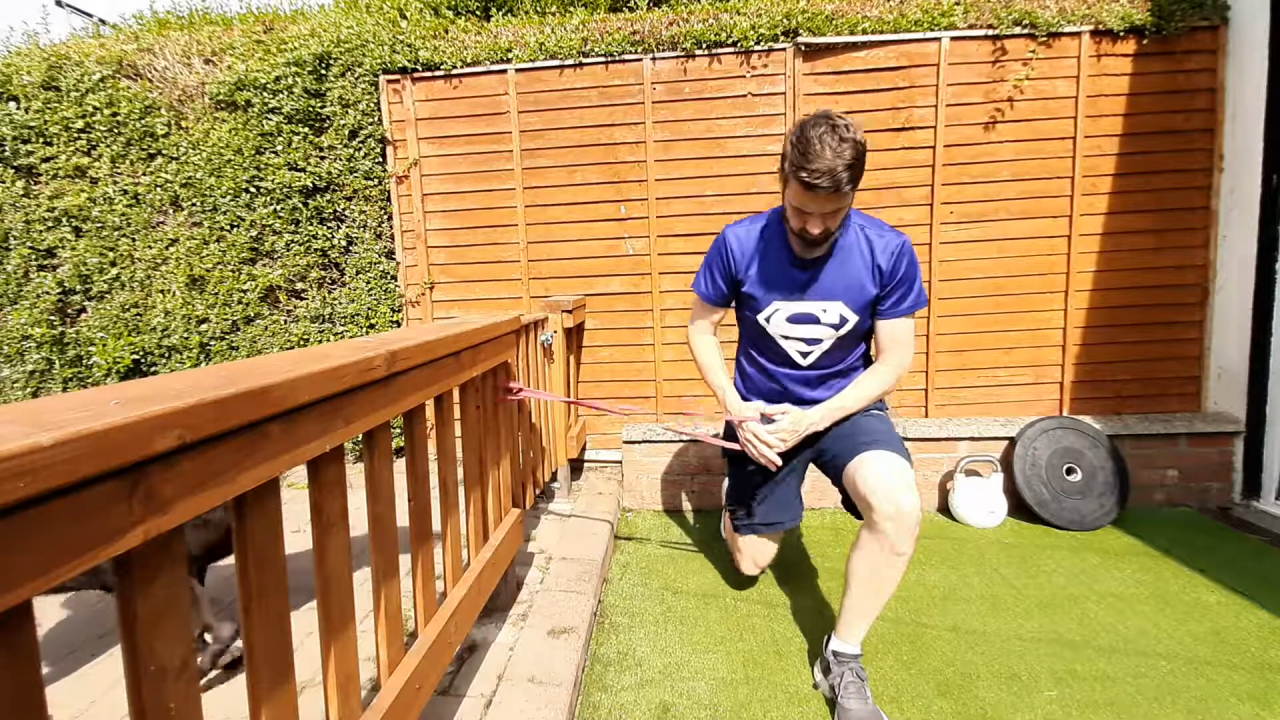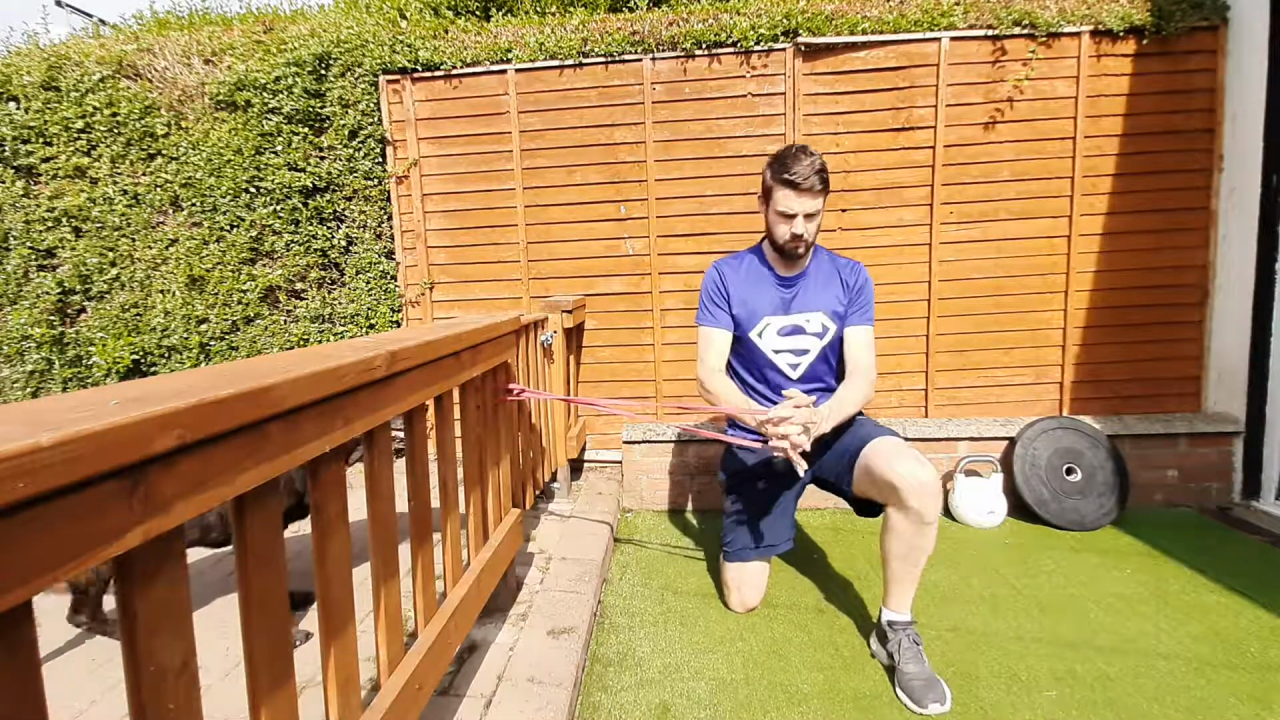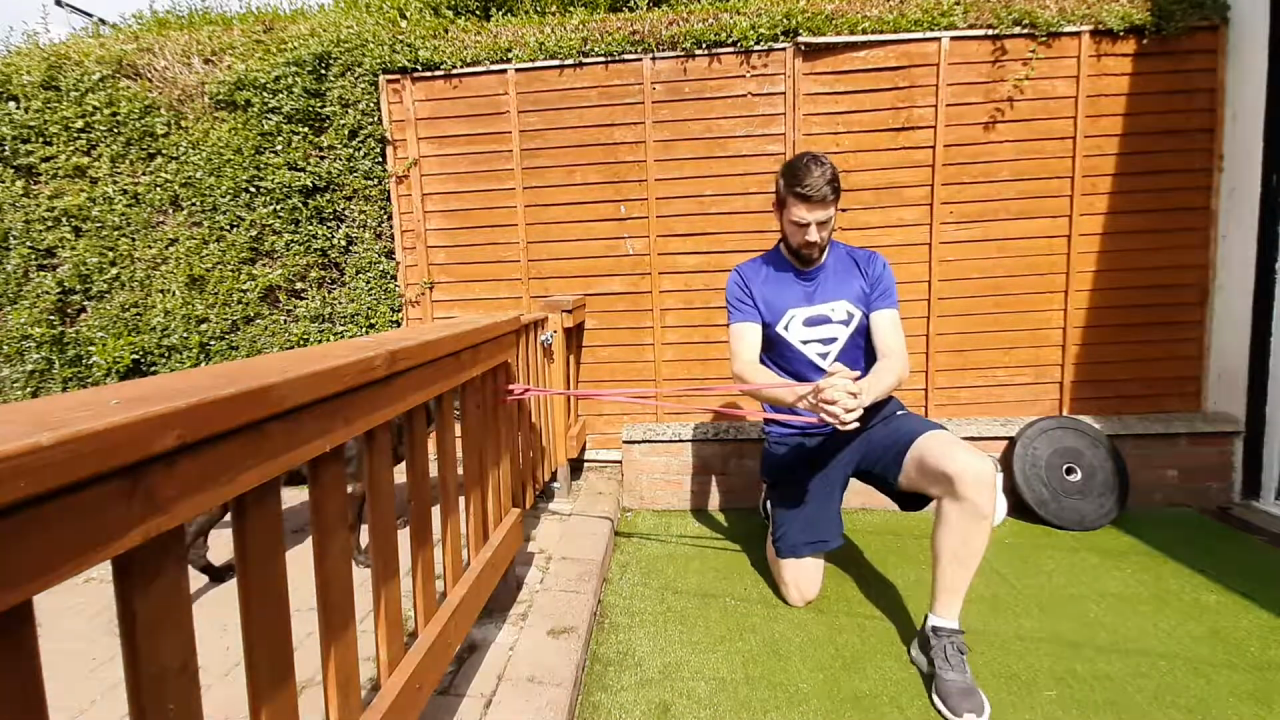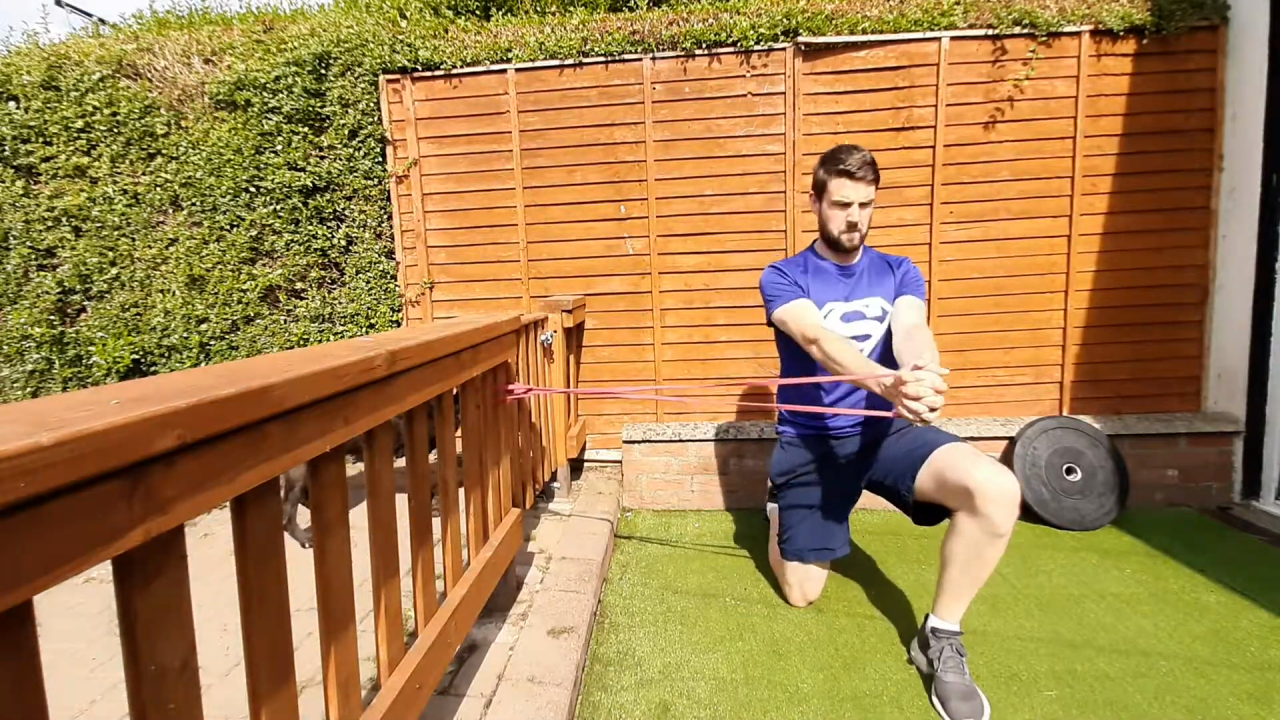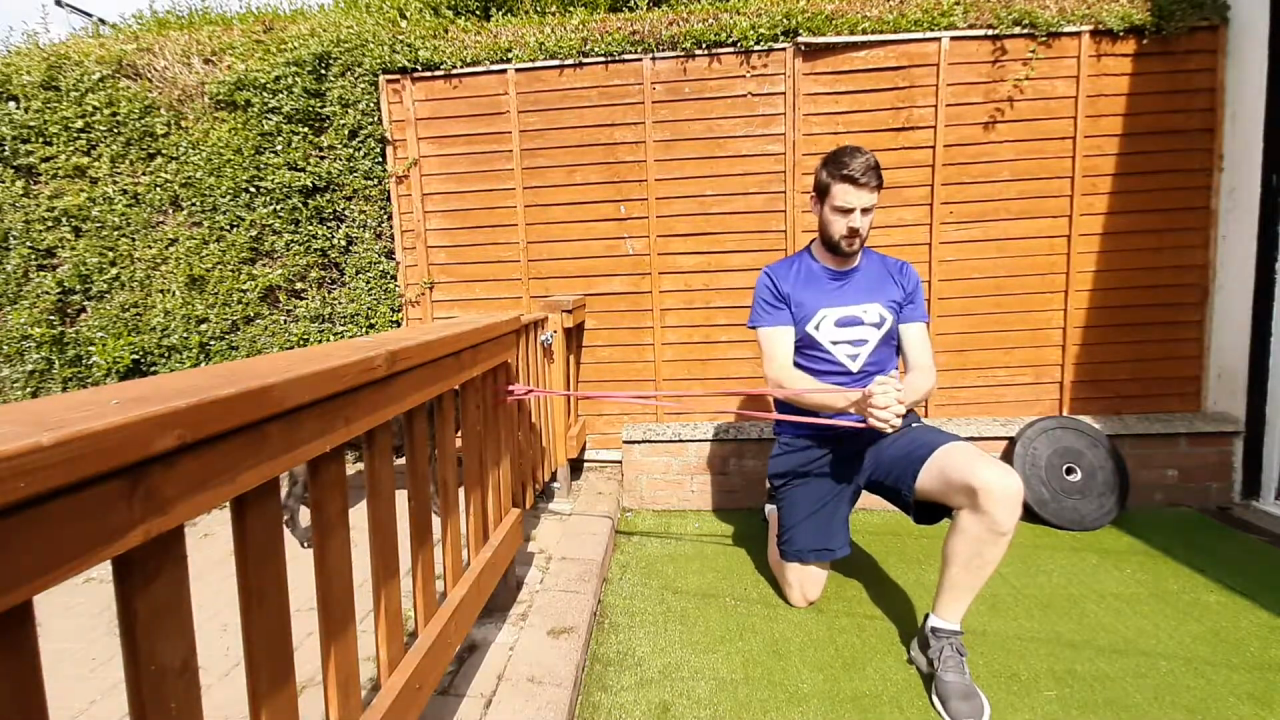
dt=1s
person 1, frame 1
left shoulder: (888, 251)
right shoulder: (738, 244)
left elbow: (894, 361)
right elbow: (700, 330)
left wrist: (812, 422)
right wrist: (736, 411)
left hip: (844, 406)
right hip: (760, 410)
left knee: (899, 507)
right knee: (751, 560)
left ankle: (841, 658)
right ankle: (736, 510)
person 1, frame 2
left shoulder: (849, 277)
right shoulder: (726, 277)
left elbow: (862, 377)
right elbow: (710, 375)
left wrist: (814, 421)
right wrist: (766, 421)
left hip: (834, 425)
right hip: (755, 440)
left knee: (920, 483)
right knee: (743, 598)
left ankle: (896, 629)
right ankle: (748, 523)
person 1, frame 3
left shoulder: (869, 268)
right shoulder: (749, 280)
left elbow: (895, 360)
right elbow: (744, 367)
left wrist: (855, 395)
right wrist: (809, 398)
left hip: (872, 417)
right hip: (796, 435)
left knee: (974, 474)
right knee: (799, 591)
left ankle: (942, 636)
right ankle: (778, 508)
person 1, frame 4
left shoulder: (899, 272)
right shoulder: (783, 277)
left elbow: (912, 332)
right elbow: (819, 341)
left wrist: (924, 374)
right wrist: (889, 384)
left hip: (887, 431)
right hip: (811, 440)
left knee: (997, 489)
right knee: (802, 593)
left ankle: (940, 637)
right ankle: (781, 512)
person 1, frame 5
left shoulder: (900, 277)
right shoulder: (779, 280)
left elbow: (924, 372)
right elbow: (779, 376)
left wrist: (896, 397)
right wrist: (856, 401)
left hip: (889, 433)
right hip: (810, 441)
left knee: (1000, 488)
right knee: (802, 594)
left ankle: (941, 637)
right ankle: (778, 513)
